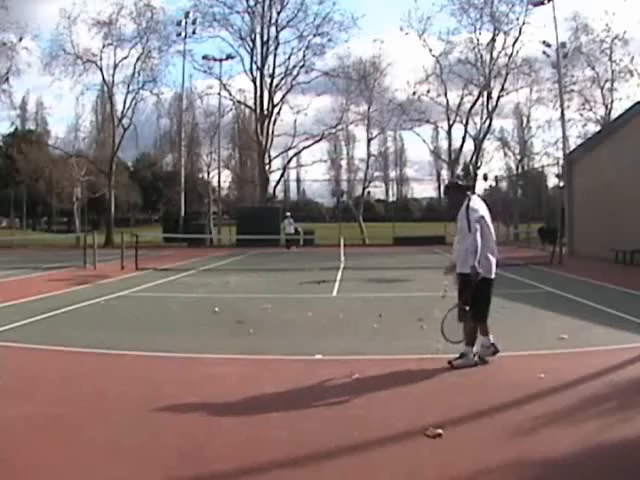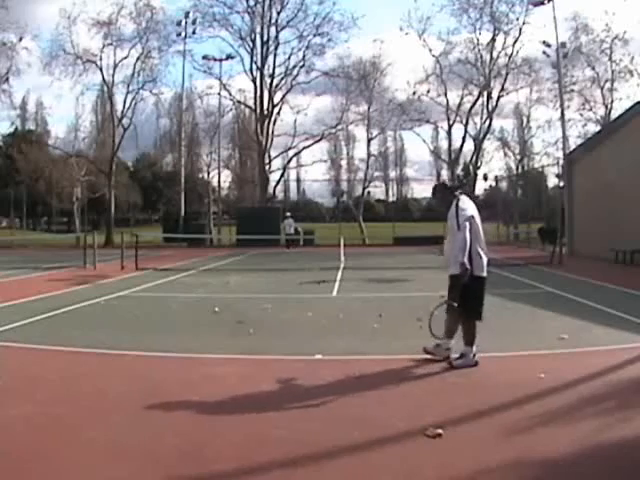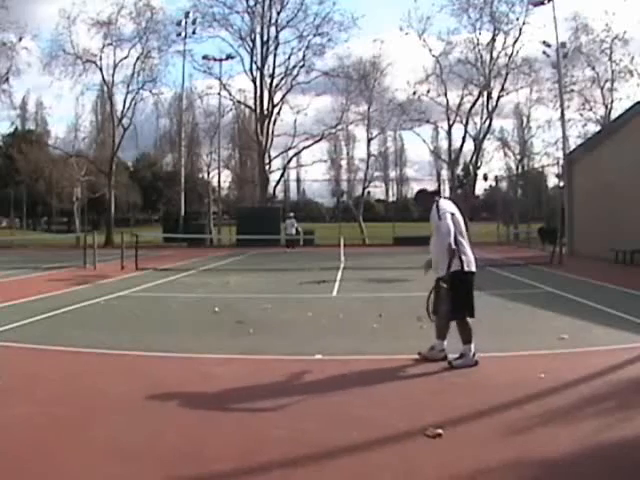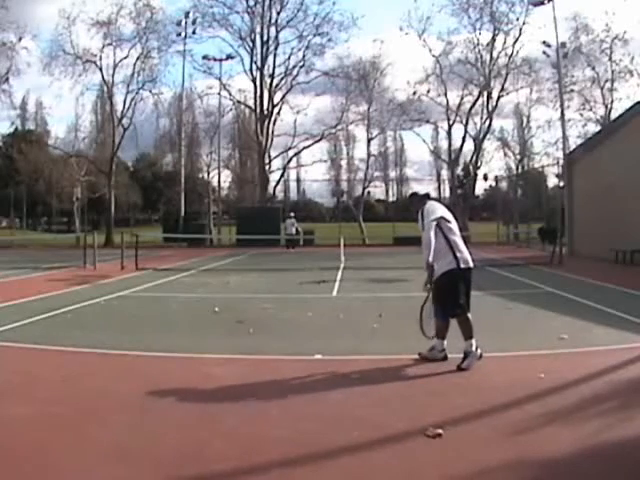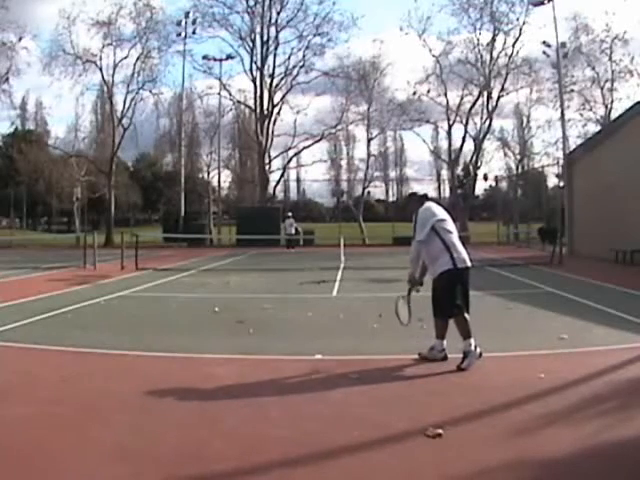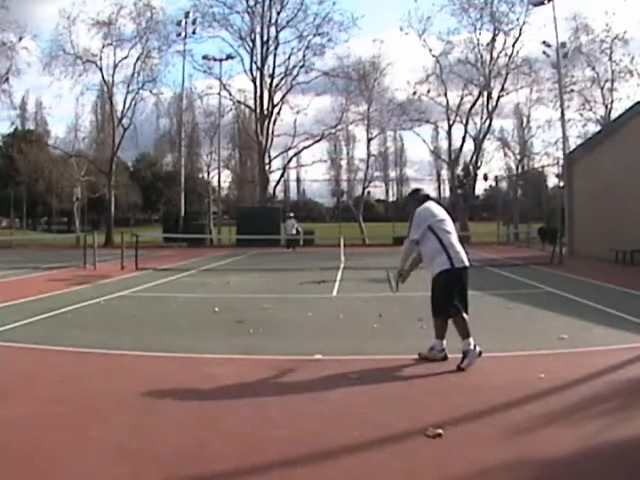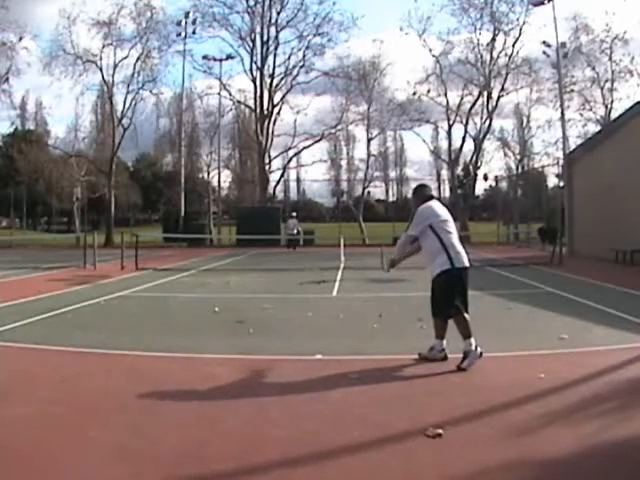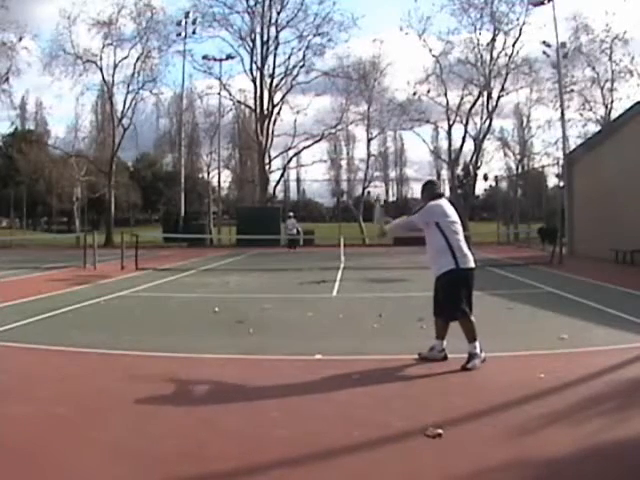
dt=0.4s
person 1, frame 1
left shoulder: (469, 208)
right shoulder: (473, 205)
left elbow: (474, 238)
left wrist: (473, 264)
right wrist: (456, 263)
left hip: (474, 270)
right hip: (471, 268)
left knee: (470, 313)
right knee: (475, 312)
left ankle: (469, 354)
right ankle: (488, 344)
person 1, frame 2
left shoulder: (459, 206)
right shoulder: (460, 205)
left elbow: (463, 235)
left wrist: (462, 261)
left hip: (468, 270)
right hip: (460, 269)
left knee: (466, 313)
right knee: (454, 310)
left ankle: (469, 354)
right ankle: (445, 347)
person 1, frame 3
left shoulder: (440, 205)
right shoulder: (441, 208)
left elbow: (446, 224)
left wrist: (449, 244)
right wrist: (434, 260)
left hip: (457, 268)
right hip: (447, 269)
left knee: (459, 312)
right knee: (442, 310)
left ankle: (468, 353)
right ankle: (439, 349)
person 1, frame 4
left shoulder: (428, 208)
right shoulder: (432, 210)
left elbow: (428, 233)
left wrist: (428, 261)
right wrist: (431, 275)
left hip: (454, 266)
right hip: (445, 268)
left knee: (458, 308)
right knee: (441, 309)
left ankle: (472, 349)
right ankle: (439, 348)
person 1, frame 5
left shoulder: (424, 211)
right shoulder: (430, 213)
left elbow: (417, 243)
right elbow: (427, 250)
left wrist: (412, 272)
right wrist: (420, 276)
left hip: (452, 266)
right hip: (444, 268)
left knee: (456, 308)
right knee: (440, 309)
left ankle: (471, 348)
right ankle: (439, 348)
person 1, frame 6
left shoulder: (422, 211)
right shoulder: (430, 212)
left elbow: (411, 242)
right elbow: (422, 249)
left wrist: (402, 266)
right wrist: (408, 270)
left hip: (450, 266)
right hip: (444, 268)
left knee: (454, 308)
right knee: (439, 309)
left ankle: (470, 347)
right ankle: (439, 349)
person 1, frame 7
left shoulder: (425, 210)
right shoulder: (433, 211)
left elbow: (408, 237)
right elbow: (419, 243)
left wrist: (395, 257)
right wrist: (400, 259)
left hip: (451, 267)
right hip: (444, 268)
left knee: (455, 308)
right knee: (439, 310)
left ankle: (471, 347)
right ankle: (439, 348)
person 1, frame 8
left shoulder: (434, 207)
right shoulder: (439, 209)
left elbow: (408, 222)
right elbow: (416, 224)
left wrist: (388, 228)
right wrist: (394, 224)
left hip: (456, 268)
right hip: (447, 269)
left knee: (460, 311)
right knee: (441, 311)
left ankle: (476, 351)
right ankle: (439, 349)
